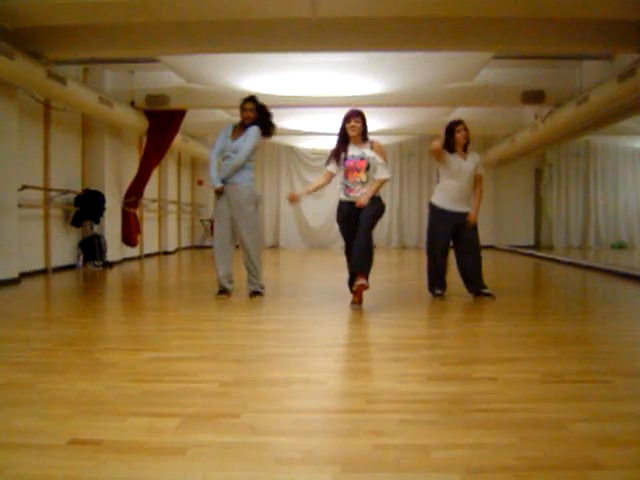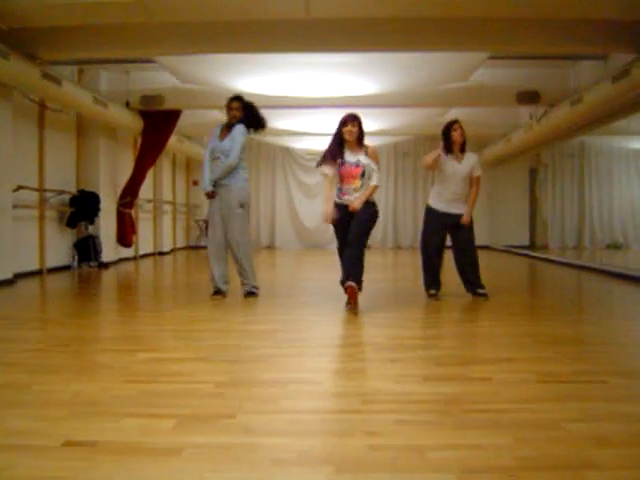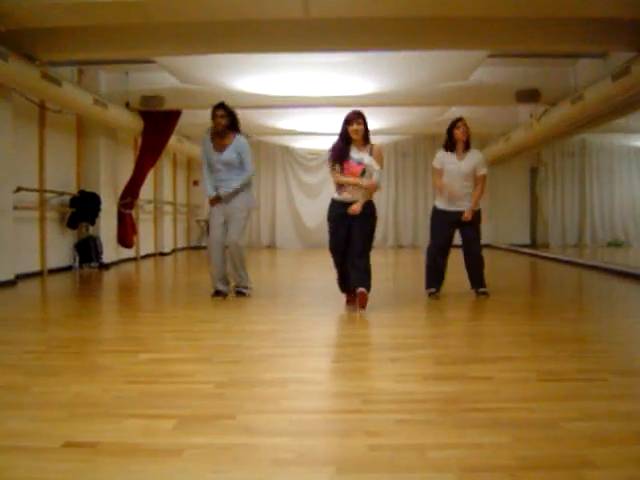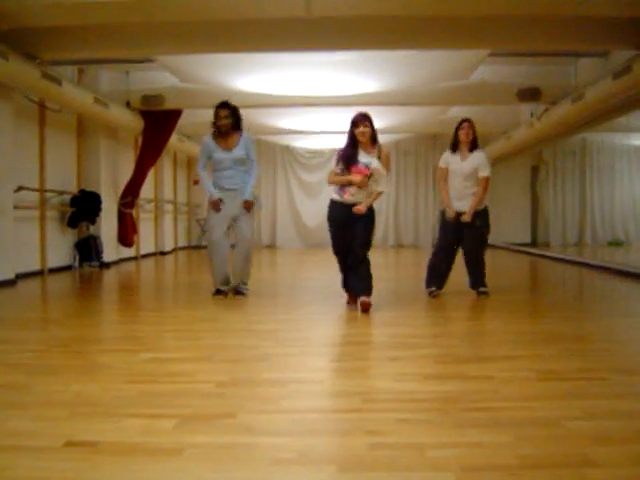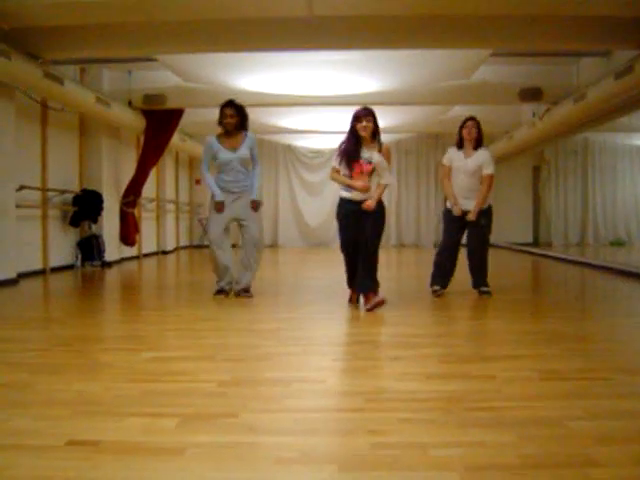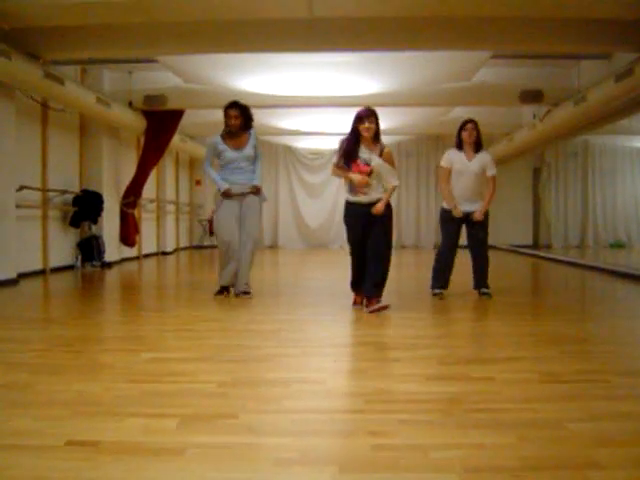
dt=0.2s
person 1, frame 1
left shoulder: (375, 147)
right shoulder: (340, 151)
left elbow: (383, 176)
right elbow: (326, 177)
left wrist: (367, 196)
right wrist: (302, 193)
left hip: (371, 201)
right hip: (347, 205)
left knee: (363, 231)
right knee: (350, 247)
left ankle: (361, 277)
right ankle: (356, 291)
person 1, frame 2
left shoulder: (369, 152)
right shoulder: (334, 153)
left elbow: (375, 181)
right elbow: (330, 181)
left wrist: (360, 201)
right wrist: (328, 206)
left hip: (364, 206)
right hip: (341, 208)
left knee: (355, 242)
right knee: (345, 248)
left ankle: (352, 283)
right ankle: (351, 292)
person 1, frame 3
left shoulder: (374, 150)
right shoulder: (339, 149)
left elbow: (376, 182)
right elbow: (336, 177)
left wrist: (360, 203)
right wrist: (359, 182)
left hip: (363, 206)
right hip: (338, 206)
left knee: (360, 248)
right knee: (338, 249)
left ankle: (361, 289)
right ankle: (350, 291)
person 1, frame 4
left shoulder: (382, 154)
right shoulder: (346, 152)
left elbow: (380, 186)
right elbow: (331, 178)
left wrist: (365, 204)
right wrist: (351, 178)
left hip: (363, 208)
right hip: (339, 208)
left knee: (359, 252)
right knee: (342, 251)
left ankle: (363, 294)
right ankle: (352, 291)
person 1, frame 5
left shoulder: (382, 149)
right shoulder: (346, 147)
left elbow: (385, 179)
right elbow: (333, 174)
left wrist: (374, 199)
right wrist: (354, 183)
left hip: (372, 205)
right hip: (348, 205)
left knee: (369, 248)
right knee: (350, 248)
left ankle: (370, 293)
right ankle: (355, 288)
person 1, frame 6
left shoulder: (384, 152)
right shoulder: (348, 146)
left elbow: (392, 182)
right elbow: (335, 169)
left wrist: (383, 202)
right wrist: (352, 176)
left hip: (378, 207)
right hip: (354, 207)
left knee: (378, 251)
right knee: (357, 251)
left ankle: (372, 296)
right ankle: (359, 291)
person 2, frame 1
left shoulder: (255, 130)
right shoulder: (228, 129)
left elbow: (241, 158)
right elbow: (214, 155)
left wrist: (223, 179)
right wrist: (215, 182)
left hip: (243, 188)
right hip: (223, 188)
left knee: (248, 238)
right knee: (221, 237)
left ankle: (256, 285)
right ankle: (225, 284)
person 2, frame 2
left shoulder: (240, 129)
right shoulder: (218, 129)
left elbow: (232, 160)
right elbow: (208, 157)
left wrist: (212, 180)
right wrist: (206, 185)
left hip: (235, 189)
right hip: (218, 189)
left knee: (237, 238)
right knee: (216, 238)
left ankle: (250, 285)
right ankle: (220, 285)
person 2, frame 3
left shoulder: (240, 140)
right shoulder: (208, 139)
left elbow: (250, 171)
right elbow: (206, 168)
left wrist: (227, 192)
right wrist: (210, 192)
left hip: (240, 195)
right hip: (219, 197)
left knee: (233, 240)
right knee: (215, 240)
left ankle: (241, 284)
right ankle: (220, 286)
person 2, frame 4
left shoulder: (245, 138)
right shoulder: (208, 141)
left elbow: (254, 167)
right elbow: (201, 170)
left wrist: (248, 195)
right wrist: (212, 194)
left hip: (242, 195)
right hip: (220, 197)
left knee: (245, 239)
right knee: (216, 240)
left ankle: (239, 284)
right ankle: (222, 285)
person 2, frame 5
left shoulder: (249, 138)
right shoulder: (212, 142)
left elbow: (256, 166)
right elbow: (205, 170)
left wrist: (255, 194)
right wrist: (216, 195)
left hip: (246, 195)
right hip: (223, 196)
left knee: (254, 237)
right knee: (215, 237)
left ankle: (243, 285)
right ankle: (224, 284)
person 2, frame 6
left shoulder: (252, 135)
right shoulder: (216, 141)
right elbow: (208, 166)
left wrist: (257, 181)
right wrist: (221, 185)
left hip: (250, 192)
right hip: (228, 194)
left knee: (251, 237)
right knee: (227, 237)
left ankle: (242, 285)
right ankle: (226, 282)
person 3, frame 1
left shoulder: (474, 158)
right shoulder: (444, 155)
left elbow: (478, 186)
right elbow: (434, 147)
left wrist: (475, 210)
right wrist: (445, 134)
left hip: (465, 212)
right hip: (441, 209)
left knee: (470, 250)
right knee: (438, 249)
left ankle: (477, 287)
right ankle: (437, 287)
person 3, frame 2
left shoulder: (472, 158)
right shoulder: (440, 157)
left elbow: (474, 187)
right elbow: (426, 164)
left wrist: (469, 212)
right wrist: (440, 149)
left hip: (461, 213)
right hip: (437, 210)
left knee: (467, 250)
right knee: (432, 249)
left ankle: (475, 286)
right ankle: (432, 287)
person 3, frame 3
left shoulder: (477, 156)
right shoulder: (442, 155)
left elbow: (480, 185)
right elbow: (435, 180)
left wrist: (471, 209)
right wrist: (446, 188)
left hip: (468, 210)
right hip: (443, 210)
left knee: (473, 249)
right knee: (437, 248)
left ankle: (479, 285)
right ankle: (433, 286)
person 3, frame 4
left shoulder: (480, 157)
right shoulder: (448, 155)
left elbow: (483, 187)
right elbow: (442, 182)
left wrist: (470, 211)
right wrist: (448, 206)
left hip: (475, 211)
right hip: (451, 211)
left knee: (474, 250)
right knee: (443, 248)
left ankle: (479, 285)
right ankle: (434, 284)
person 3, frame 5
left shoulder: (485, 155)
right shoulder: (452, 153)
left elbow: (487, 185)
right elbow: (445, 179)
left wrist: (475, 210)
right wrist: (454, 203)
left hip: (479, 209)
right hip: (454, 208)
left knee: (477, 248)
right knee: (448, 246)
left ankle: (481, 284)
right ankle: (438, 283)
person 3, frame 6
left shoulder: (485, 157)
right shoulder: (451, 154)
left elbow: (491, 186)
right elbow: (443, 182)
left wrist: (482, 210)
right wrist: (453, 205)
left hip: (477, 210)
right hip: (451, 210)
left knee: (479, 249)
right knee: (447, 247)
left ankle: (482, 286)
right ankle: (438, 286)
